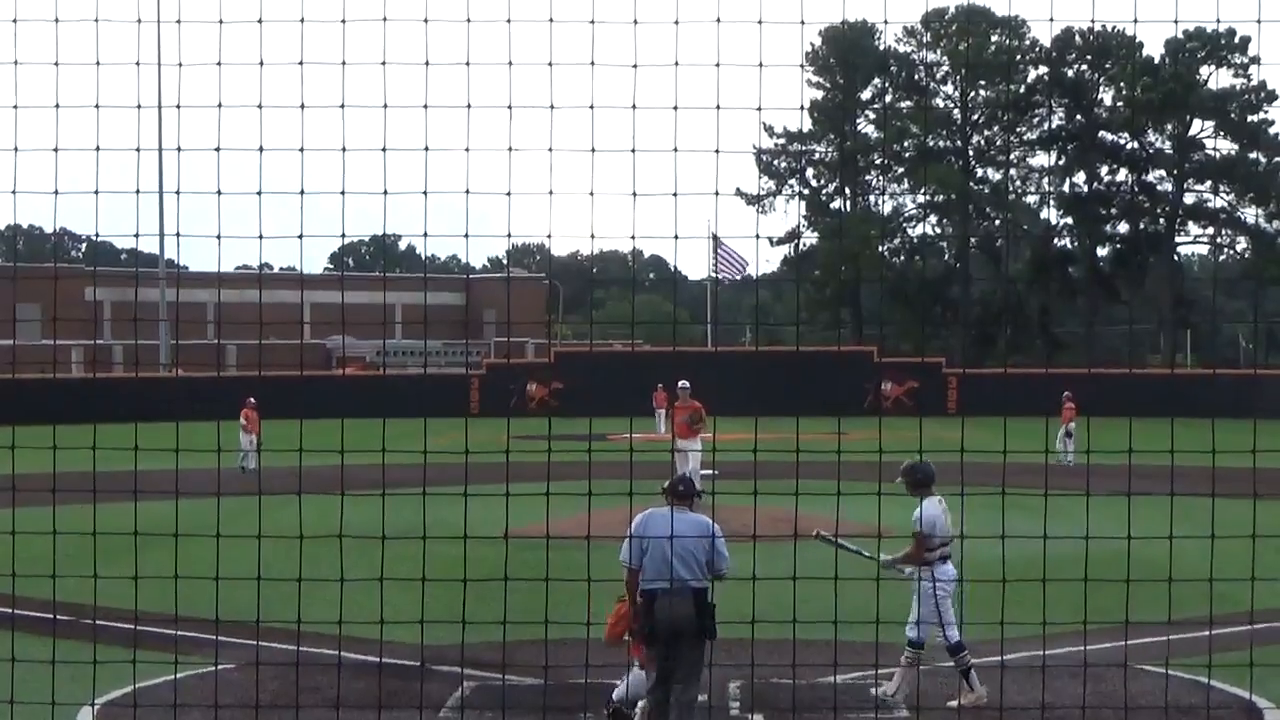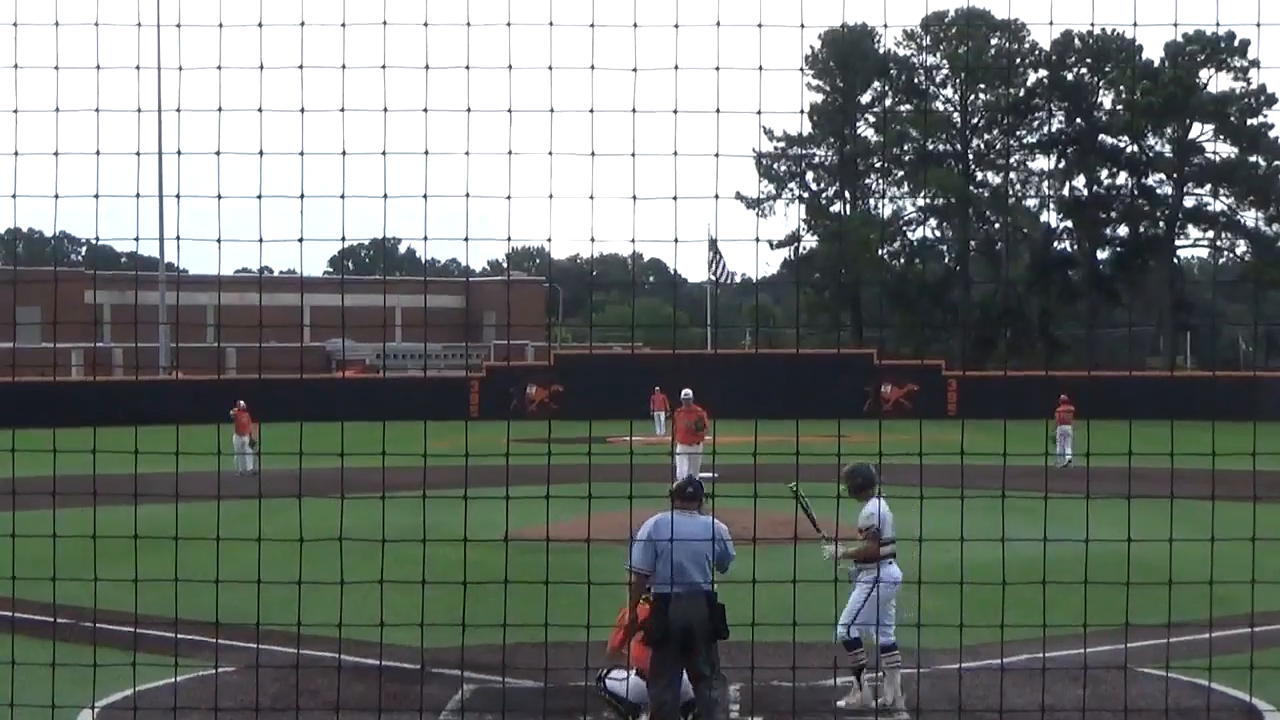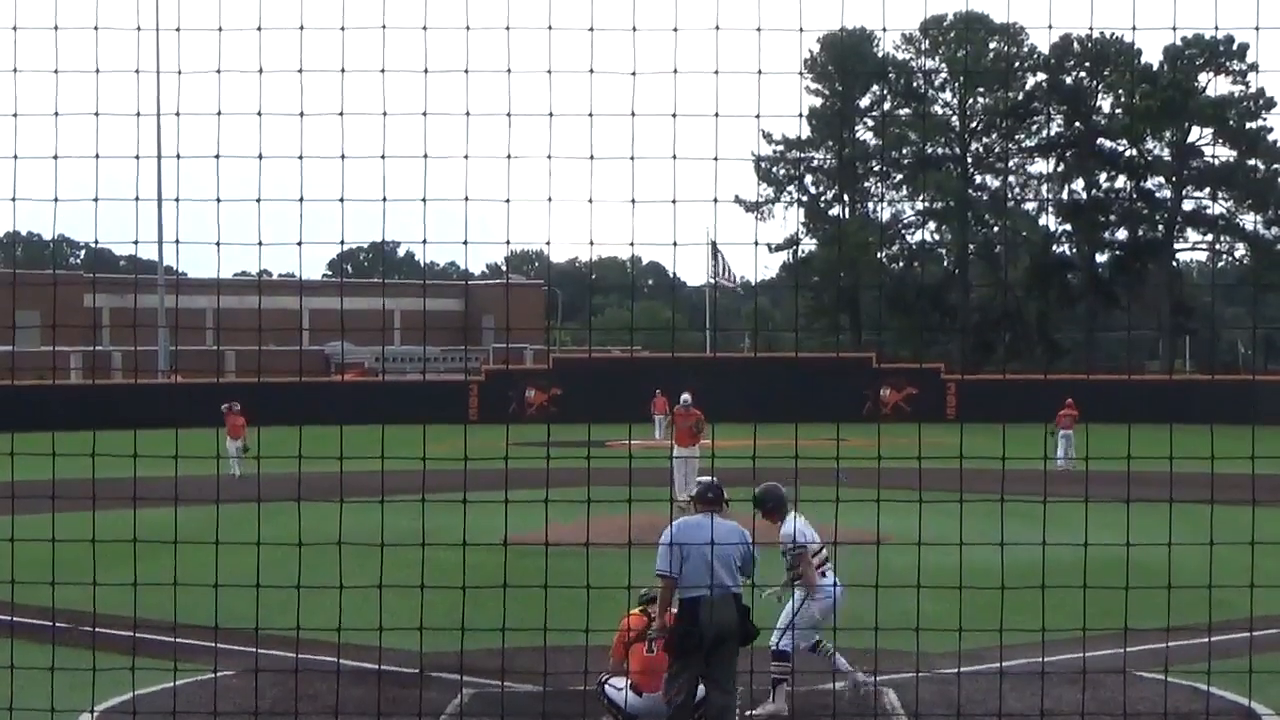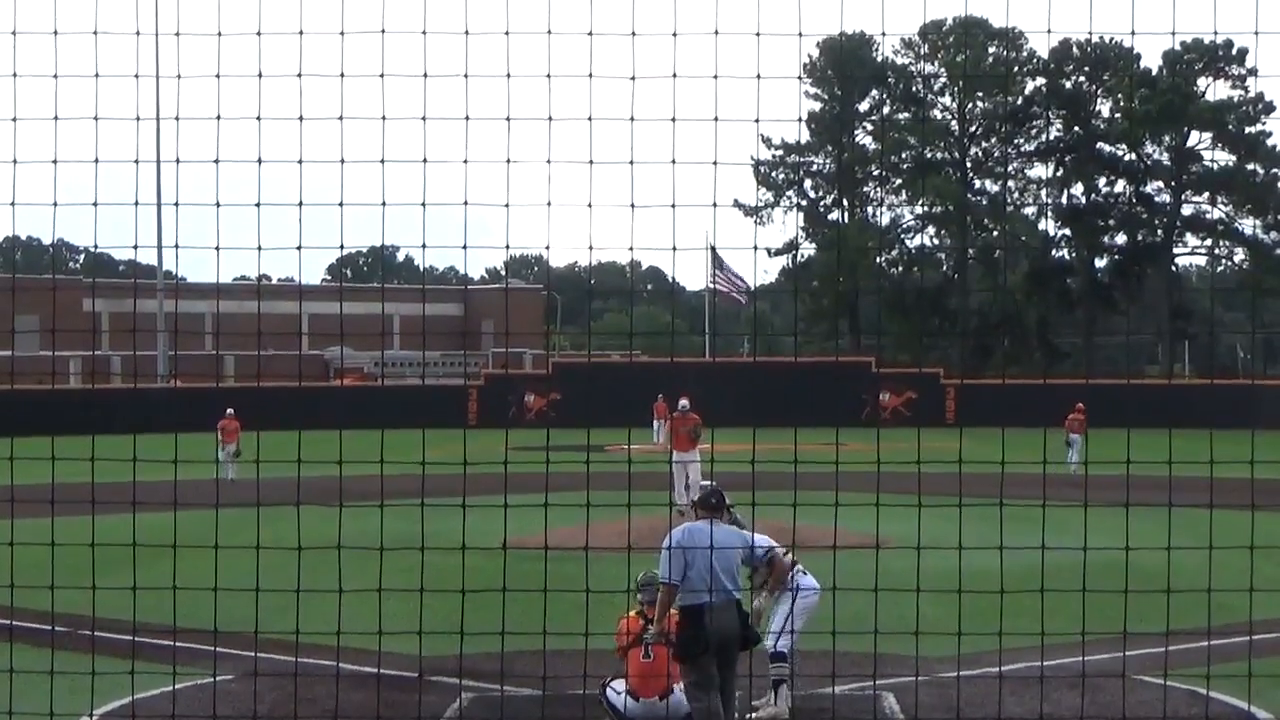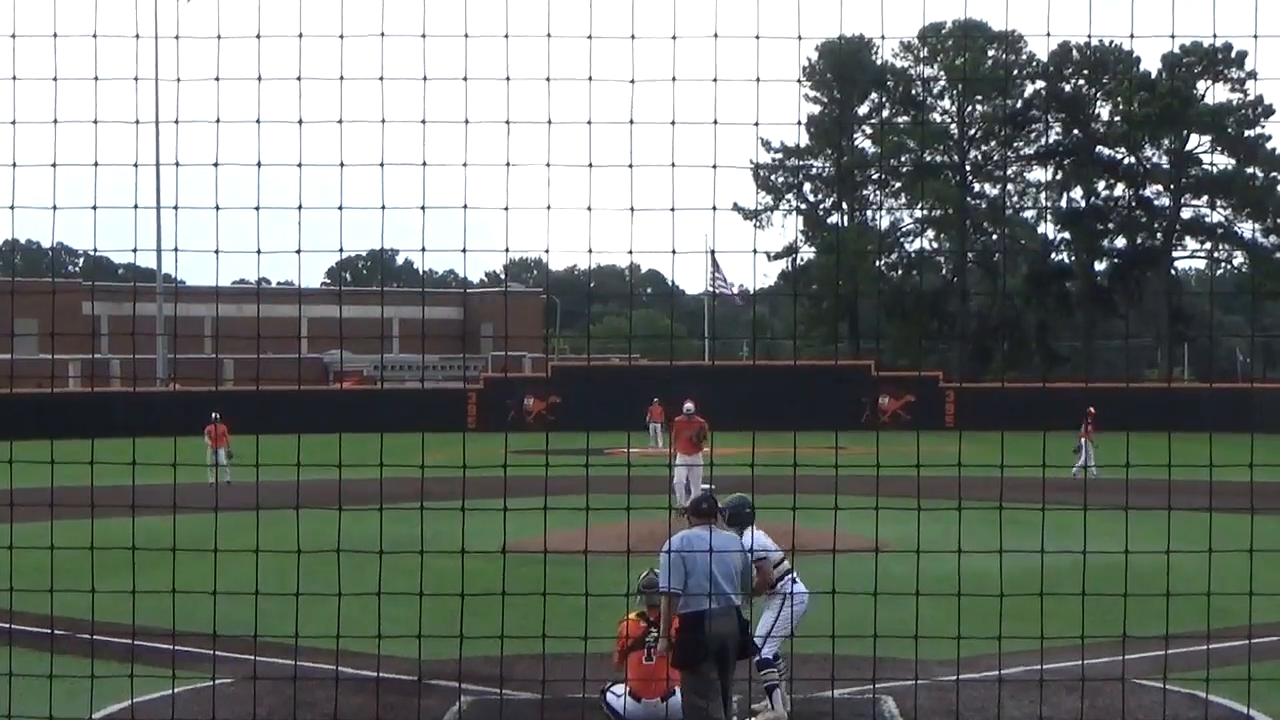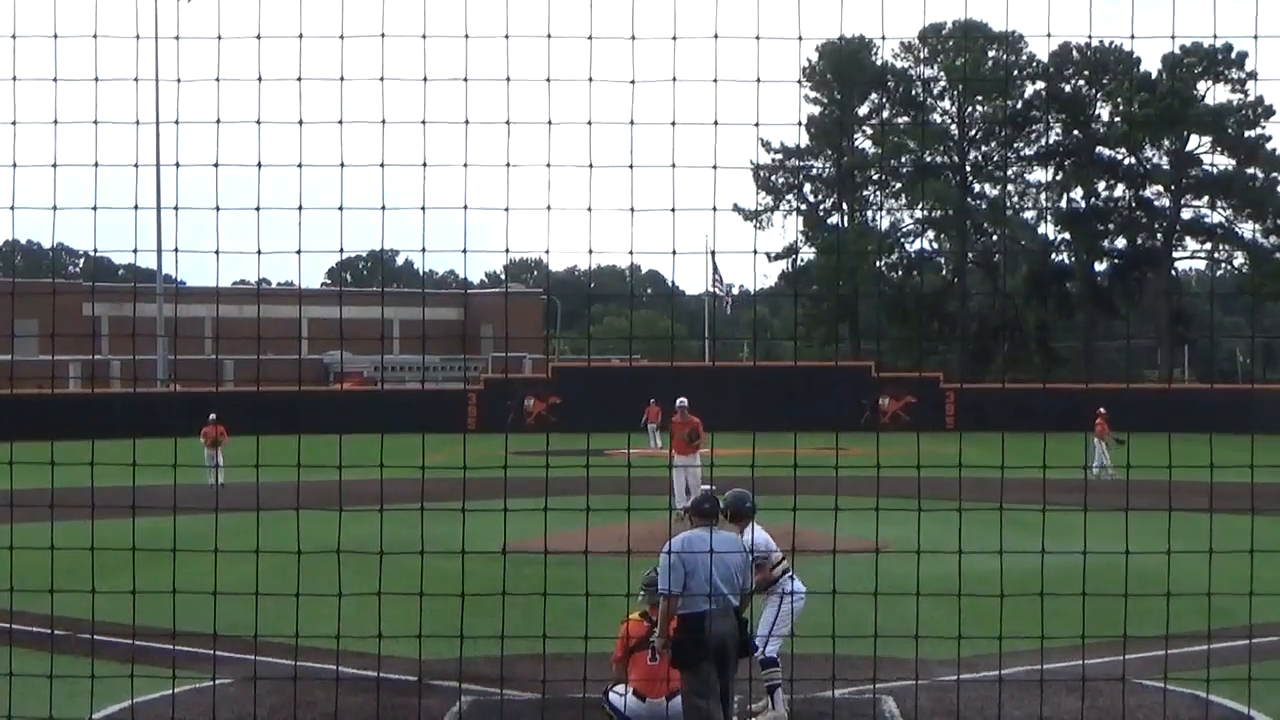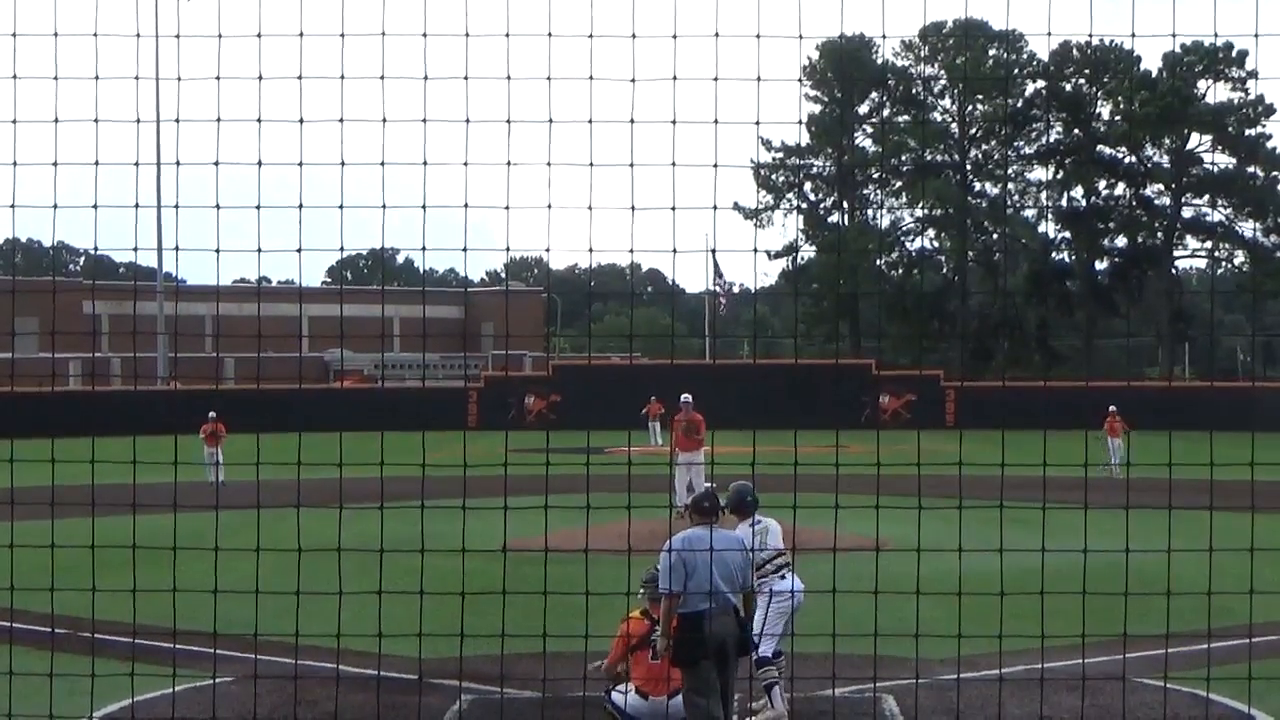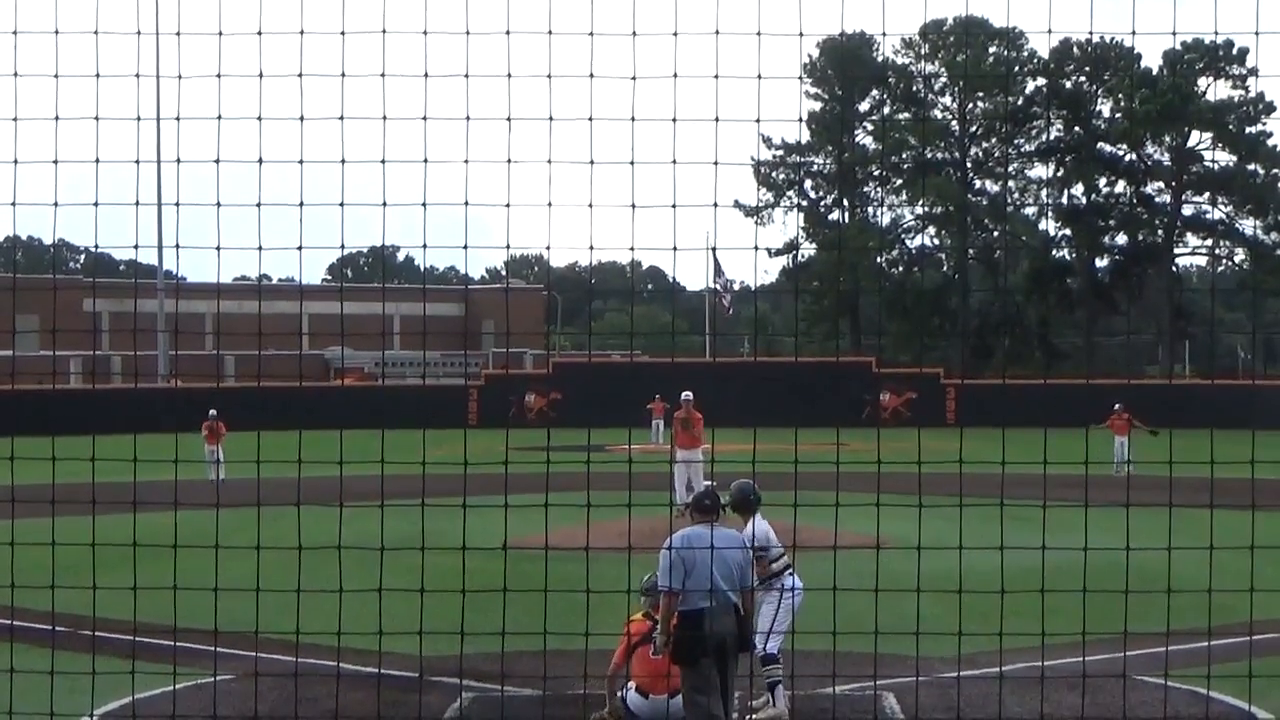
dt=0.5s
person 1, frame 1
left shoulder: (644, 521)
right shoulder: (707, 525)
left elbow: (631, 570)
right elbow: (720, 572)
left wrist: (634, 604)
left hip: (655, 605)
right hip: (693, 605)
left knee: (658, 677)
right knee: (688, 678)
person 1, frame 2
left shoulder: (654, 525)
right shoulder: (716, 528)
left elbow: (639, 574)
right elbow: (724, 566)
left wrist: (632, 609)
left hip: (666, 609)
right hip: (703, 608)
left knee: (663, 679)
right knee: (708, 678)
person 1, frame 3
left shoulder: (679, 528)
right shoulder: (738, 532)
left elbow: (668, 579)
right elbow: (749, 571)
left wrist: (661, 616)
left hip: (693, 613)
right hip: (730, 611)
left knee: (680, 683)
right knee: (723, 684)
person 1, frame 4
left shoulder: (682, 534)
right shoulder: (739, 536)
left elbow: (670, 585)
left wrist: (659, 621)
left hip: (698, 620)
right hip: (732, 617)
left knee: (703, 689)
right knee: (725, 688)
person 1, frame 5
left shoulder: (678, 543)
right shoulder: (735, 542)
left elbow: (671, 595)
right elbow: (750, 586)
left wrist: (664, 635)
left hip: (696, 626)
right hip: (731, 623)
left knee: (702, 697)
right knee: (722, 693)
person 1, frame 6
left shoulder: (678, 544)
right shoulder: (736, 543)
left elbow: (670, 597)
right elbow: (746, 593)
left wrist: (662, 634)
left hip: (695, 627)
right hip: (730, 625)
left knee: (701, 697)
right knee: (725, 693)
person 1, frame 7
left shoulder: (678, 543)
right shoulder: (737, 541)
left elbow: (671, 596)
right elbow: (748, 592)
left wrist: (664, 635)
right wrist: (746, 626)
left hip: (695, 626)
right hip: (730, 623)
left knee: (701, 696)
right knee: (724, 692)
person 1, frame 8
left shoulder: (678, 541)
right shoulder: (738, 540)
left elbow: (670, 594)
right elbow: (748, 591)
left wrist: (663, 632)
right wrist: (747, 627)
left hip: (695, 623)
right hip: (730, 622)
left knee: (701, 693)
right knee: (724, 690)
person 2, frame 1
left shoulder: (923, 513)
right shoulder: (939, 504)
left elbow: (917, 553)
left wrist: (890, 560)
right wrist: (916, 568)
left hip: (933, 578)
right hip: (933, 574)
left knee: (948, 635)
right knee: (915, 632)
left ankle: (974, 690)
right ankle: (898, 688)
person 2, frame 2
left shoulder: (872, 509)
right shoulder: (879, 505)
left elbow: (872, 549)
left wrist: (841, 553)
right wrist: (857, 569)
left hip: (877, 578)
right hip: (886, 575)
left knee: (847, 629)
right knee: (885, 635)
left ankle: (862, 690)
right ankle: (892, 695)
person 2, frame 3
left shoulder: (789, 531)
right shoulder: (797, 521)
left elbow: (807, 567)
left wrist: (812, 600)
right wrist: (783, 586)
left hip: (815, 591)
right hip: (827, 586)
left knee: (780, 642)
right knee: (811, 639)
right ankle: (858, 679)
person 2, frame 4
left shoulder: (754, 543)
left elbow: (782, 566)
right elbow: (758, 582)
left wrist: (766, 595)
left hip: (799, 589)
right hip: (791, 589)
left knee: (777, 642)
right knee: (776, 640)
right ankle: (779, 694)
person 2, frame 5
left shoulder: (749, 541)
right shoulder: (754, 536)
left elbow: (766, 579)
left hip: (786, 597)
right hip: (794, 594)
left knee: (761, 651)
right knee: (768, 646)
right ankle: (780, 699)
person 2, frame 6
left shoulder: (751, 537)
right shoulder: (751, 533)
left elbow: (766, 576)
left hip: (784, 594)
right hip: (781, 592)
left knee: (764, 650)
right knee: (766, 646)
right ankle: (776, 698)
person 2, frame 7
left shoulder: (738, 537)
right shoulder: (771, 524)
right elbow: (784, 556)
left hip: (774, 593)
right hip: (793, 586)
left knee: (759, 650)
right knee: (771, 644)
right ankle: (776, 697)
person 2, frame 8
left shoulder: (753, 530)
right shoulder: (757, 524)
left elbow: (762, 571)
left hip: (780, 590)
right hip: (775, 588)
left knee: (764, 647)
right knee: (766, 642)
right ankle: (776, 695)
